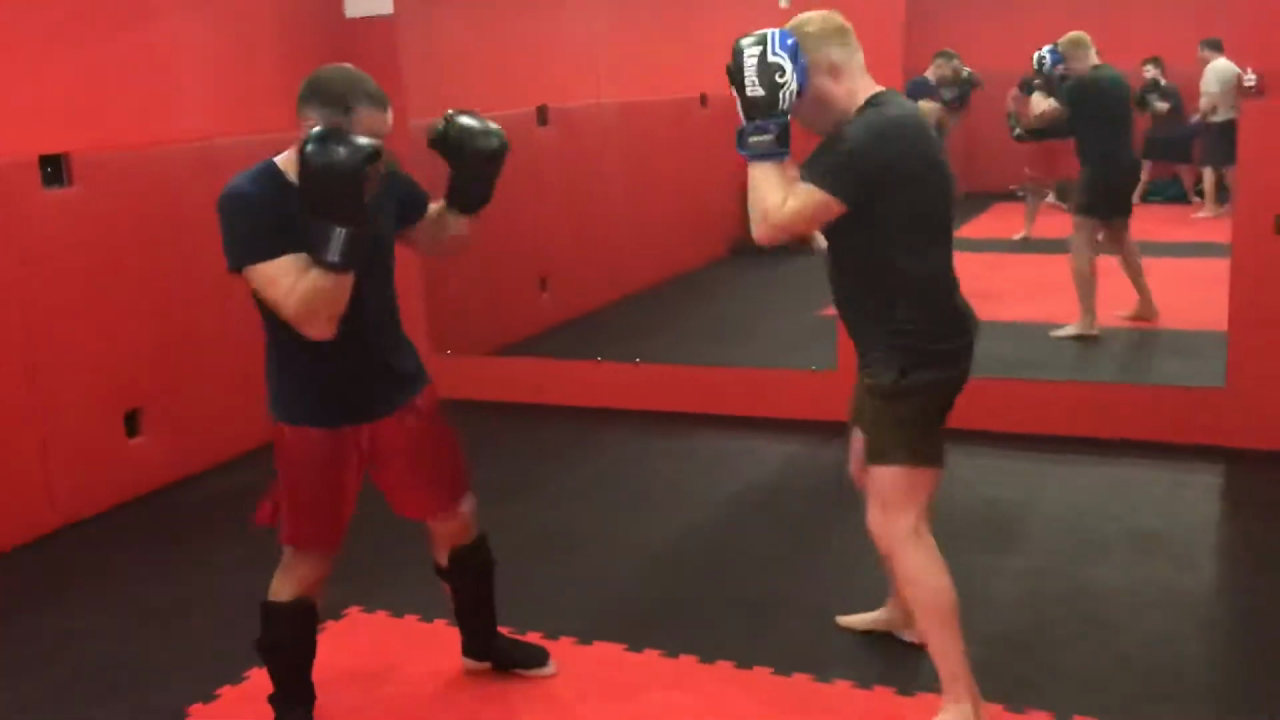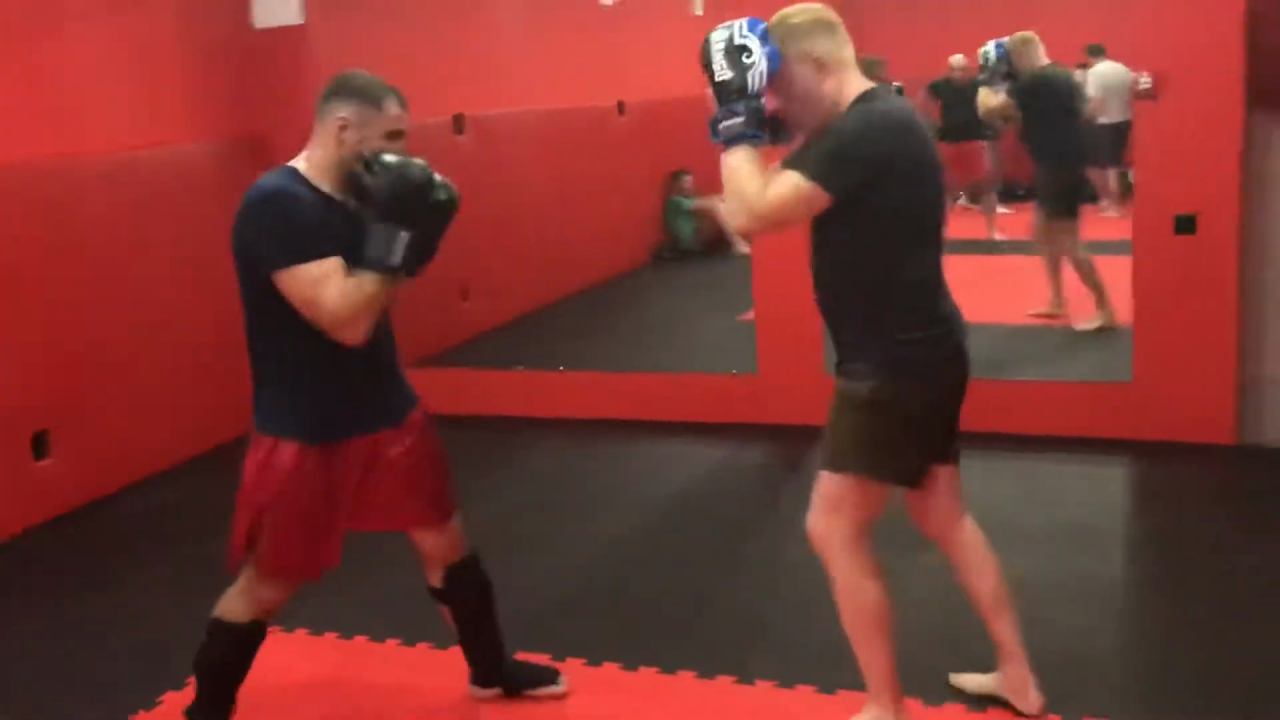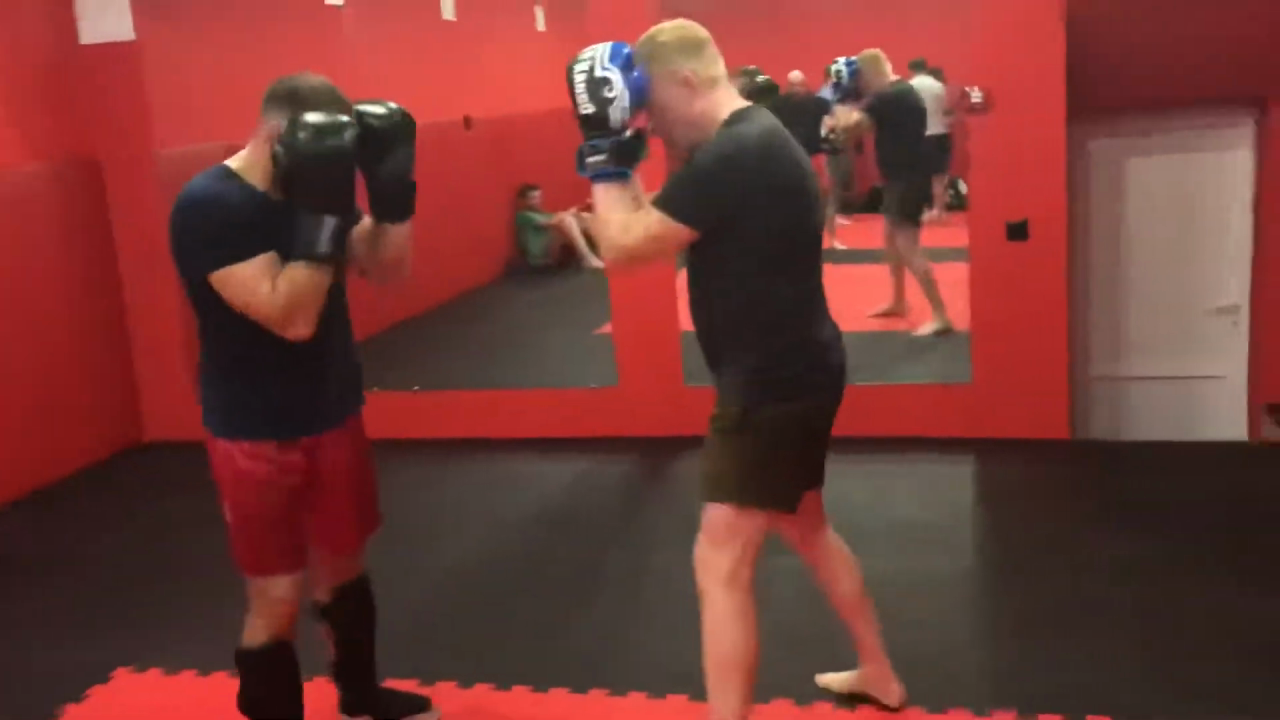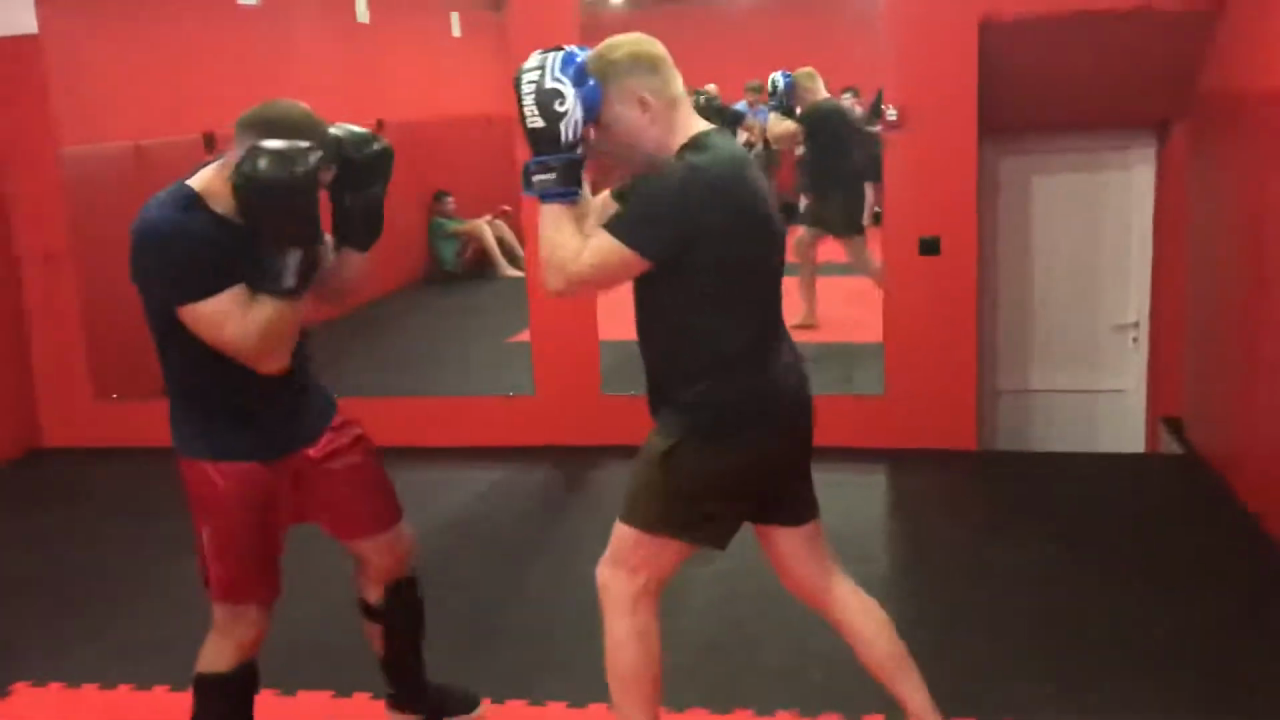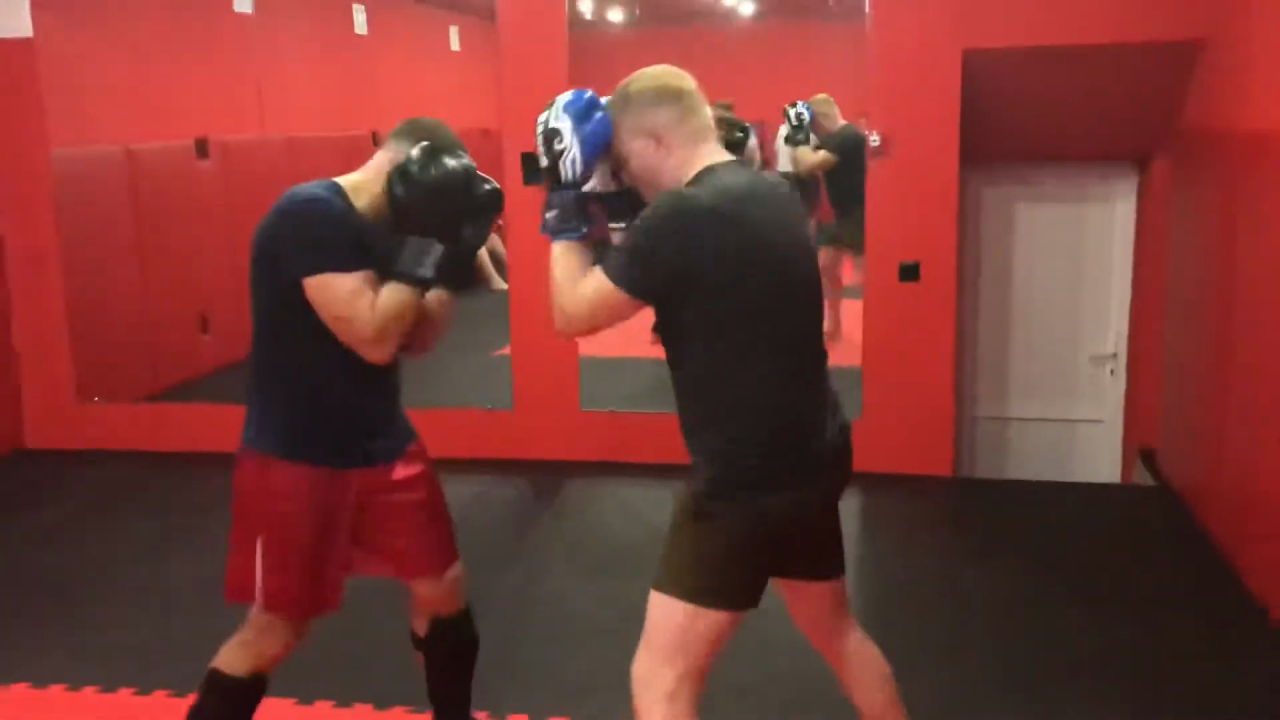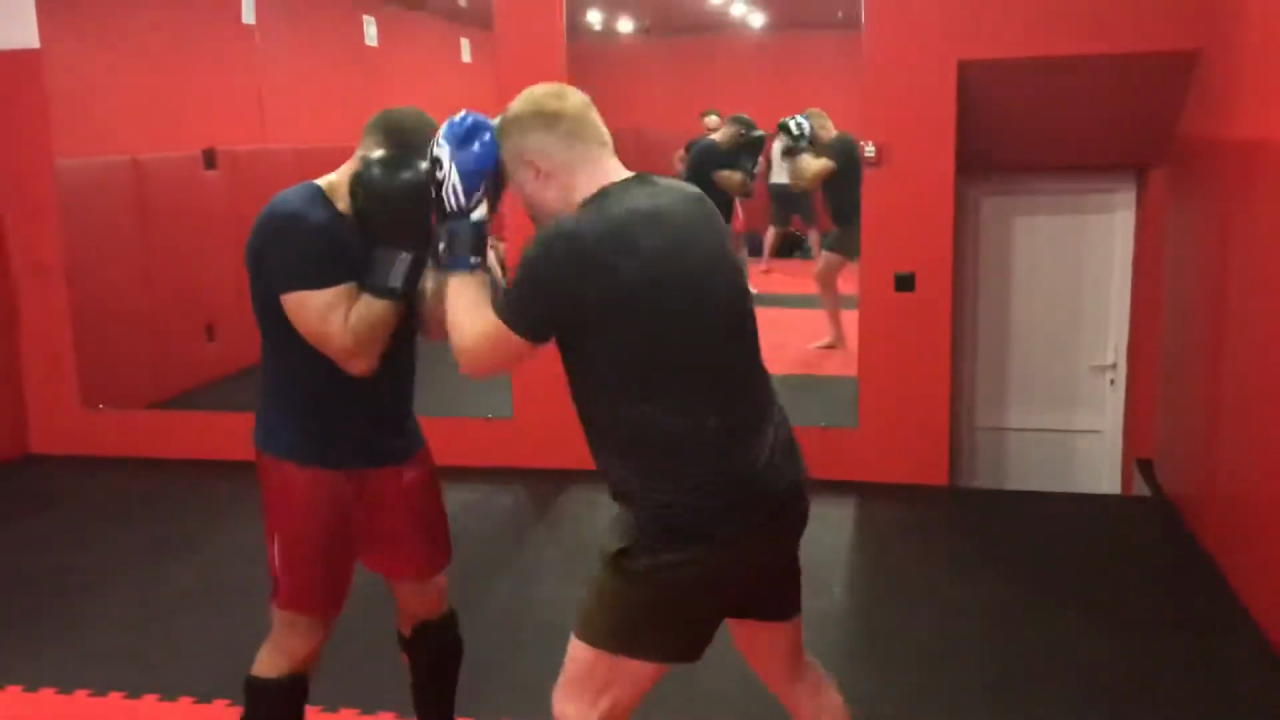
dt=0.4s
person 1, frame 1
left shoulder: (876, 137)
right shoulder: (882, 124)
left elbow: (770, 224)
right elbow: (801, 202)
left wrist: (762, 126)
right wrist: (767, 126)
left hip: (915, 351)
right hip: (912, 342)
left knee: (896, 522)
right knee: (868, 471)
right ankle: (905, 611)
person 1, frame 2
left shoulder: (865, 132)
right shoulder: (874, 123)
left elbow: (748, 214)
right elbow: (780, 199)
left wrist: (735, 113)
right wrist: (742, 114)
left hip: (893, 367)
right hip: (920, 354)
left knee: (834, 531)
right knee: (944, 516)
person 1, frame 3
left shoulder: (730, 158)
right shoulder: (757, 138)
left elbow: (621, 248)
right elbow: (652, 218)
left wrist: (602, 147)
right wrist: (621, 152)
left hip: (769, 388)
right hip: (808, 371)
left knee: (722, 567)
right knee: (809, 530)
person 1, frame 4
left shoulder: (689, 184)
right shoulder: (714, 165)
left elbow: (567, 274)
right elbow: (603, 228)
left wrist: (552, 160)
right wrist: (563, 161)
left hip: (712, 428)
right hip: (771, 413)
left knee: (623, 584)
right knee: (820, 581)
person 1, frame 5
left shoulder: (688, 216)
right shoulder: (763, 193)
left elbow: (573, 313)
left wrist: (565, 203)
right wrist: (588, 200)
left hip: (747, 475)
right hip: (812, 456)
right knee: (830, 626)
person 1, frame 6
left shoulder: (572, 247)
right shoulder: (688, 205)
left elbow: (476, 352)
left wrist: (459, 232)
left hip: (687, 522)
right hip: (772, 492)
right knee: (787, 667)
person 2, frame 1
left shoulder: (376, 178)
right shoulder: (251, 202)
left elbow: (441, 237)
right elbow: (315, 319)
left wrist: (470, 182)
right wrist: (340, 219)
left hip: (400, 390)
right hip: (316, 414)
left knee: (455, 520)
right knee: (307, 562)
left ankle: (482, 643)
person 2, frame 2
left shoulder: (355, 197)
right shoulder: (277, 205)
right elbow: (349, 321)
left wrist: (418, 237)
right wrist: (397, 231)
left hip: (387, 411)
right hip: (306, 431)
left knee: (447, 543)
right knee: (267, 583)
person 2, frame 3
left shoulder: (315, 184)
right shoulder: (207, 208)
left elbow: (387, 265)
right elbow: (294, 319)
left wrist: (391, 176)
right wrist: (324, 211)
left hip: (333, 415)
right hip: (256, 433)
left knee: (342, 565)
right knee: (278, 597)
person 2, frame 4
left shoulder: (271, 203)
right shoulder: (169, 232)
left elbow: (333, 287)
right elbow: (265, 350)
left wrist: (356, 209)
right wrist: (290, 241)
left hip: (309, 416)
right hip: (229, 447)
left knee: (389, 551)
right knee: (244, 618)
person 2, frame 5
left shoulder: (391, 225)
right shoulder: (311, 216)
left elbow: (420, 338)
right elbow: (375, 339)
left wrist: (460, 251)
right wrist: (428, 243)
left hip: (381, 443)
right hip: (294, 455)
left knee: (442, 591)
right knee: (273, 629)
person 2, frame 6
left shoulder: (386, 219)
right shoulder: (293, 224)
left elbow: (433, 322)
right elbow: (355, 352)
right wrist: (394, 247)
left hip: (394, 443)
right hip: (310, 457)
left knee: (425, 595)
right knee: (301, 631)
person 3, frame 1
left shoulder: (1083, 84)
right shoulder: (1114, 77)
left elbow: (1038, 116)
left wrist: (1040, 85)
left hip: (1102, 172)
right hip: (1124, 167)
left knee: (1080, 244)
right knee: (1118, 237)
left ankle: (1086, 322)
right ankle: (1146, 305)
person 3, frame 2
left shoulder: (1035, 82)
right shoulder: (1059, 76)
left elbow: (987, 109)
right elbow: (1020, 106)
left wrist: (988, 79)
right wrist: (1005, 80)
left hip: (1059, 170)
right hip: (1059, 167)
left knee: (1067, 243)
right knee: (1044, 233)
left ankle: (1105, 311)
right ankle: (1057, 300)
person 3, frame 3
left shoulder: (889, 97)
right shoulder: (900, 92)
left elbow: (847, 125)
right elbow: (863, 119)
left hip: (908, 179)
right hip: (899, 177)
left knee: (908, 247)
right knee: (892, 237)
left ankle: (940, 317)
right ankle: (898, 302)
person 3, frame 4
left shoulder: (825, 112)
right shoulder: (830, 110)
left elbow: (777, 133)
left wrist: (776, 107)
left hip: (844, 194)
right hip: (829, 192)
left knee: (861, 258)
right knee: (802, 245)
right ankle: (809, 314)
person 3, frame 5
left shoulder: (846, 138)
right shoulder: (837, 137)
left elbow: (808, 165)
right elbow: (807, 165)
left wrist: (799, 137)
right wrist: (799, 139)
left hip: (859, 215)
right hip: (846, 214)
left knee: (865, 276)
right knee: (826, 265)
right ankle: (833, 326)
person 3, frame 6
left shoulder: (842, 145)
right shoulder: (826, 148)
left elbow: (812, 174)
right elbow: (804, 182)
left wrist: (802, 144)
right wrist: (793, 152)
left hip: (861, 222)
right hip: (845, 223)
right knee: (822, 273)
right ankle: (837, 335)
